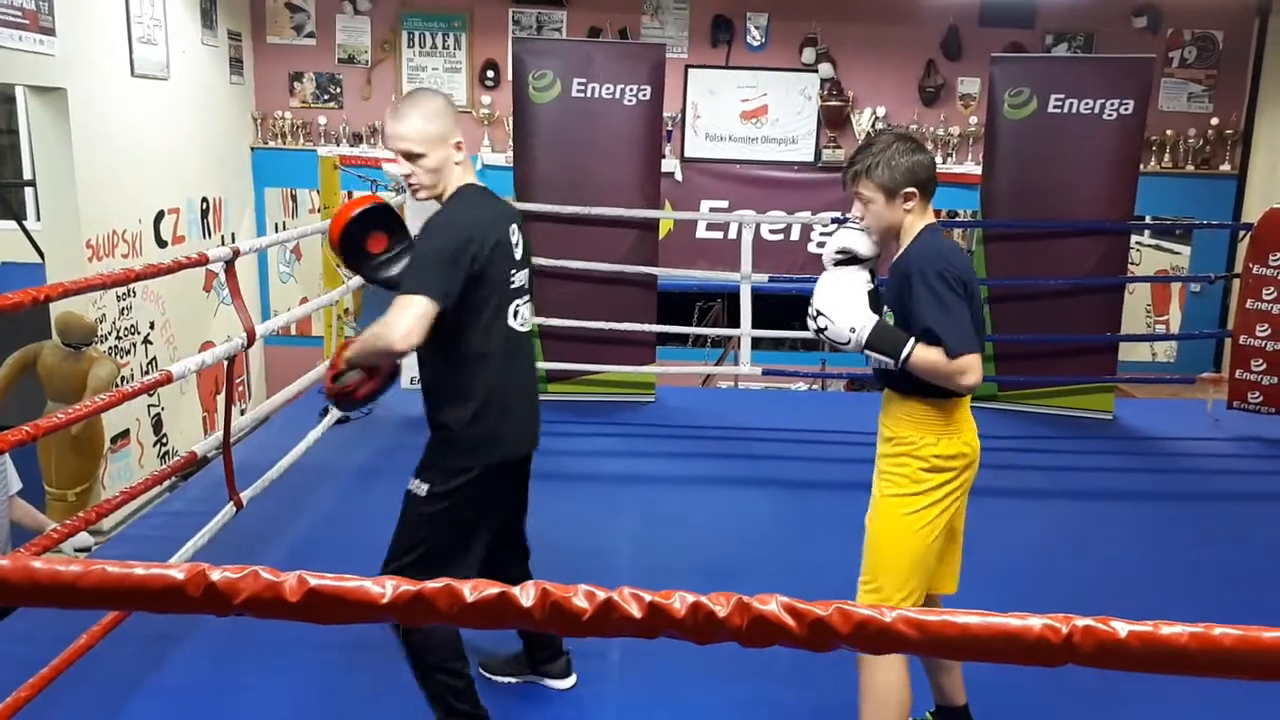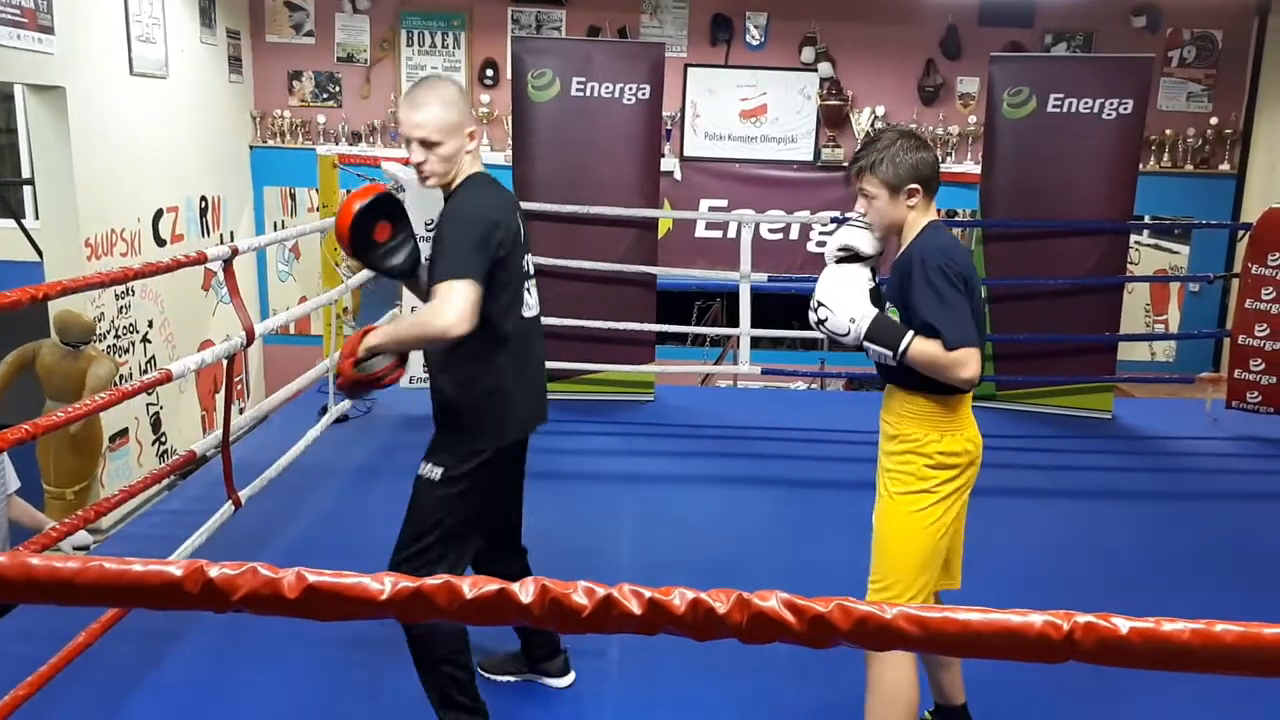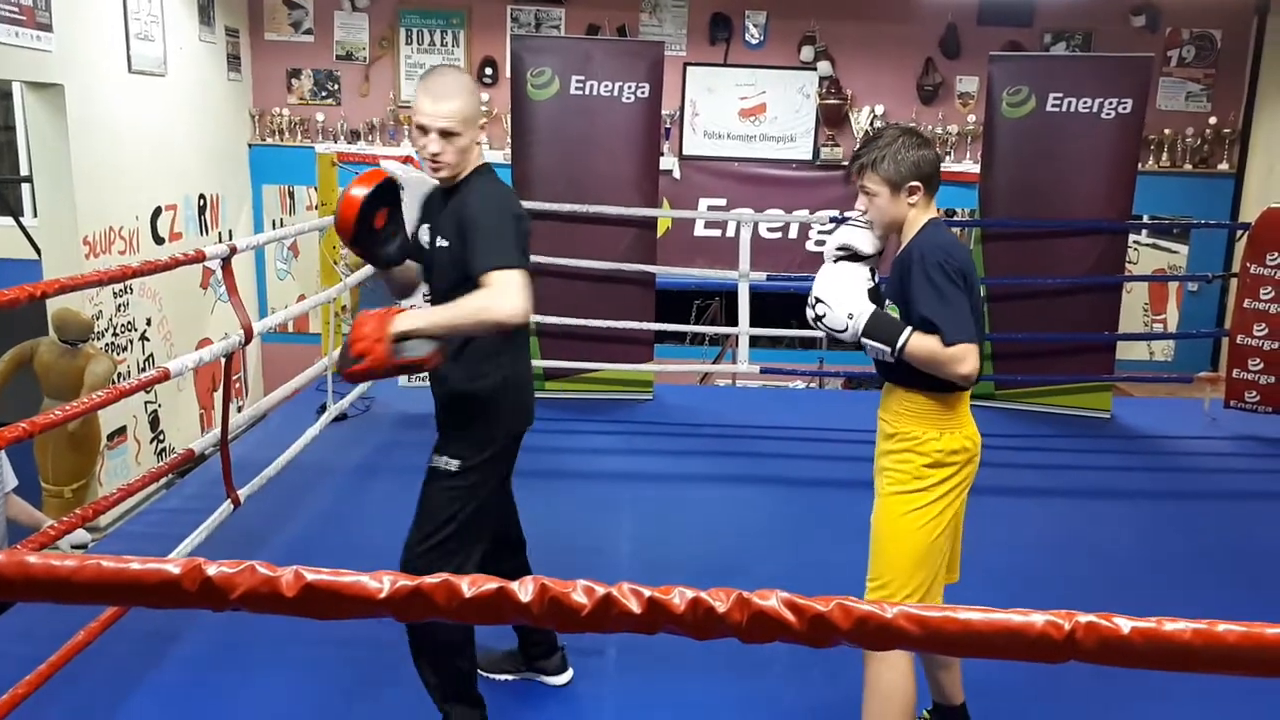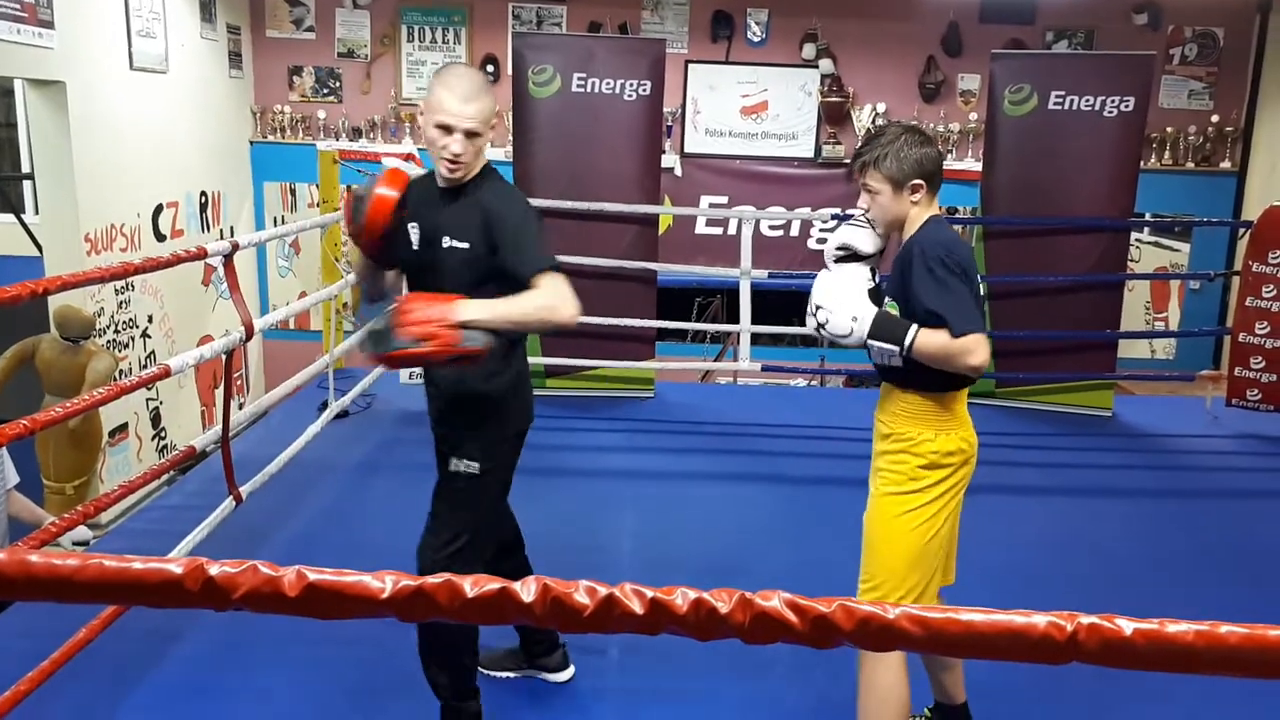
dt=0.1s
person 1, frame 1
left shoulder: (454, 225)
right shoulder: (493, 212)
left elbow: (404, 331)
left wrist: (353, 356)
right wrist: (390, 269)
left hip: (474, 433)
right hip: (511, 420)
left knee: (409, 589)
right knee: (498, 545)
right ankle: (547, 657)
person 1, frame 2
left shoulder: (470, 211)
right shoulder: (482, 202)
left elbow: (451, 319)
right elbow: (444, 294)
left wrist: (373, 339)
right wrist: (389, 259)
left hip: (478, 416)
right hip: (503, 406)
left knee: (419, 574)
right knee: (494, 533)
right ankle: (545, 655)
person 1, frame 3
left shoulder: (483, 204)
right shoulder: (445, 197)
left elbow: (509, 304)
right elbow: (420, 284)
left wrist: (398, 324)
right wrist: (382, 252)
left hip: (483, 406)
right hip: (490, 400)
left knee: (428, 568)
right knee: (491, 531)
right ankle: (543, 653)
person 1, frame 4
left shoulder: (500, 206)
right shoulder: (410, 197)
left elbow: (561, 306)
right elbow: (372, 285)
left wrist: (456, 311)
right wrist: (374, 244)
left hip: (489, 410)
right hip: (452, 405)
left knee: (444, 565)
right knee: (486, 529)
right ankle: (544, 650)
person 2, frame 1
left shoulder: (930, 261)
right shoulder: (921, 255)
left elbow: (964, 371)
left wrist: (872, 335)
right wrist: (856, 286)
left hip: (926, 448)
right hip: (924, 442)
right knee: (920, 596)
person 2, frame 2
left shoulder: (932, 256)
right shoulder: (924, 251)
left elbow: (963, 364)
left wrist: (872, 327)
right wrist: (859, 287)
left hip: (929, 447)
right hip: (921, 441)
right knee: (920, 597)
person 2, frame 3
left shoulder: (931, 253)
right shoulder: (923, 249)
left elbow: (961, 360)
left wrist: (870, 323)
right wrist: (860, 287)
left hip: (927, 445)
right hip: (919, 439)
right knee: (919, 596)
person 2, frame 4
left shoulder: (930, 250)
right shoulder: (926, 247)
left elbow: (972, 353)
left wrist: (874, 326)
right wrist: (858, 285)
left hip: (924, 446)
right hip: (918, 440)
right knee: (920, 593)
person 3, frame 1
left shoulder: (44, 350)
right shoulder: (98, 361)
right elbow: (100, 380)
right wrist: (84, 418)
left hip: (52, 429)
right hip: (83, 433)
left knee: (60, 490)
right knee: (73, 490)
person 3, frame 2
left shoulder: (43, 349)
right shoulder: (96, 360)
right elbow: (98, 380)
right wrist: (82, 417)
left hip: (50, 428)
right hip: (82, 432)
left knee: (59, 489)
right knee: (72, 489)
person 3, frame 3
left shoulder: (41, 347)
right shoulder: (94, 358)
right elbow: (96, 378)
right wrist: (81, 414)
left hip: (48, 426)
right hip: (80, 430)
left knee: (57, 487)
right knee: (68, 488)
person 3, frame 4
left shoulder: (43, 343)
right shoulder: (96, 355)
right elbow: (97, 376)
right wrist: (82, 409)
right hip: (81, 426)
left knee: (58, 484)
right knee: (68, 488)
